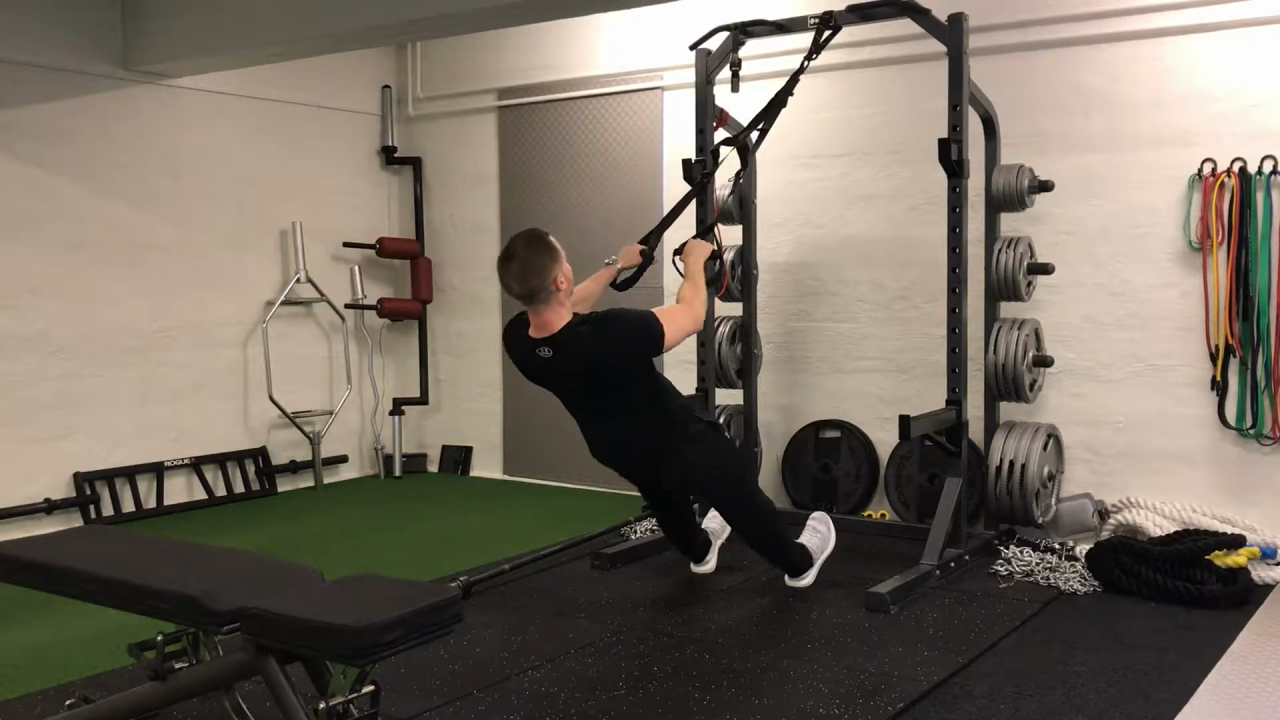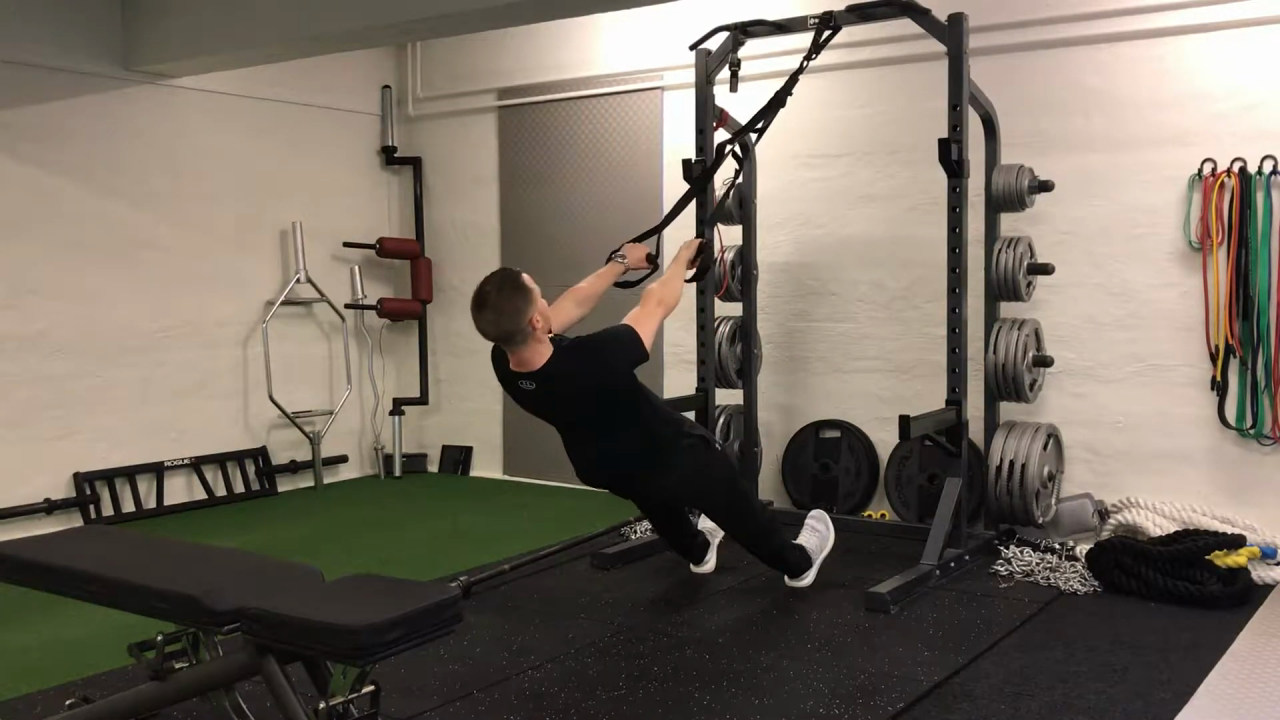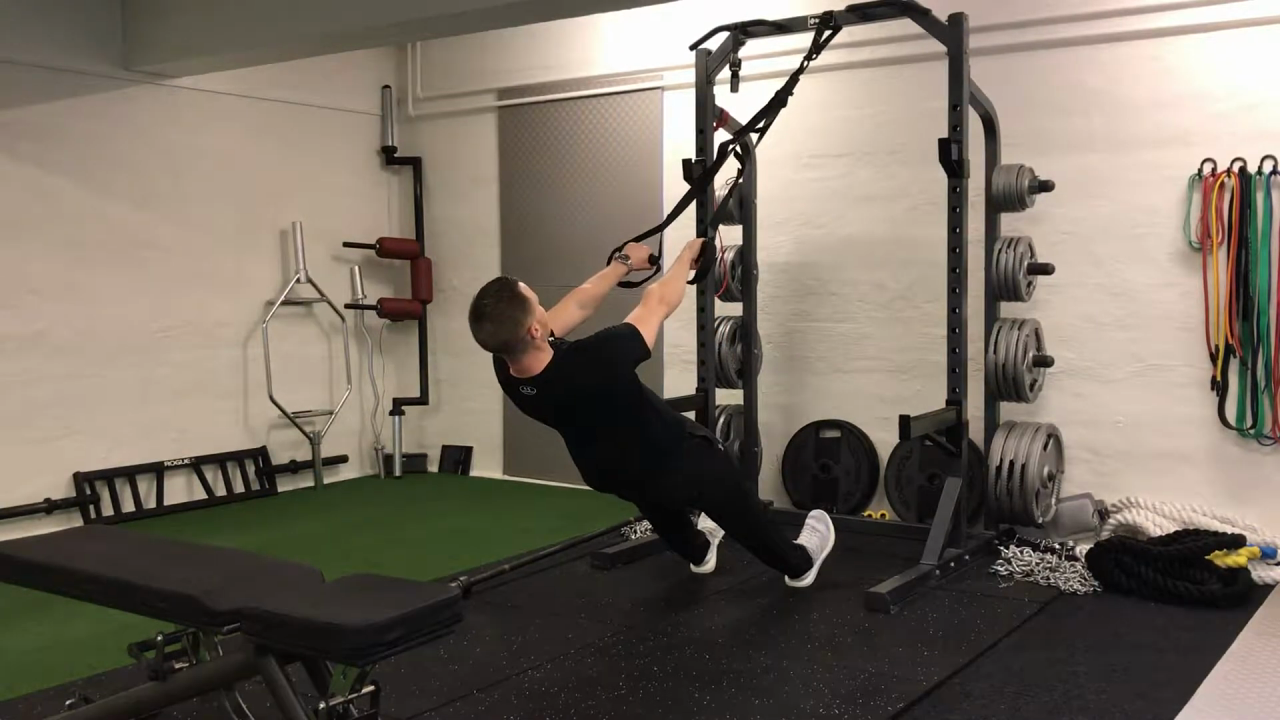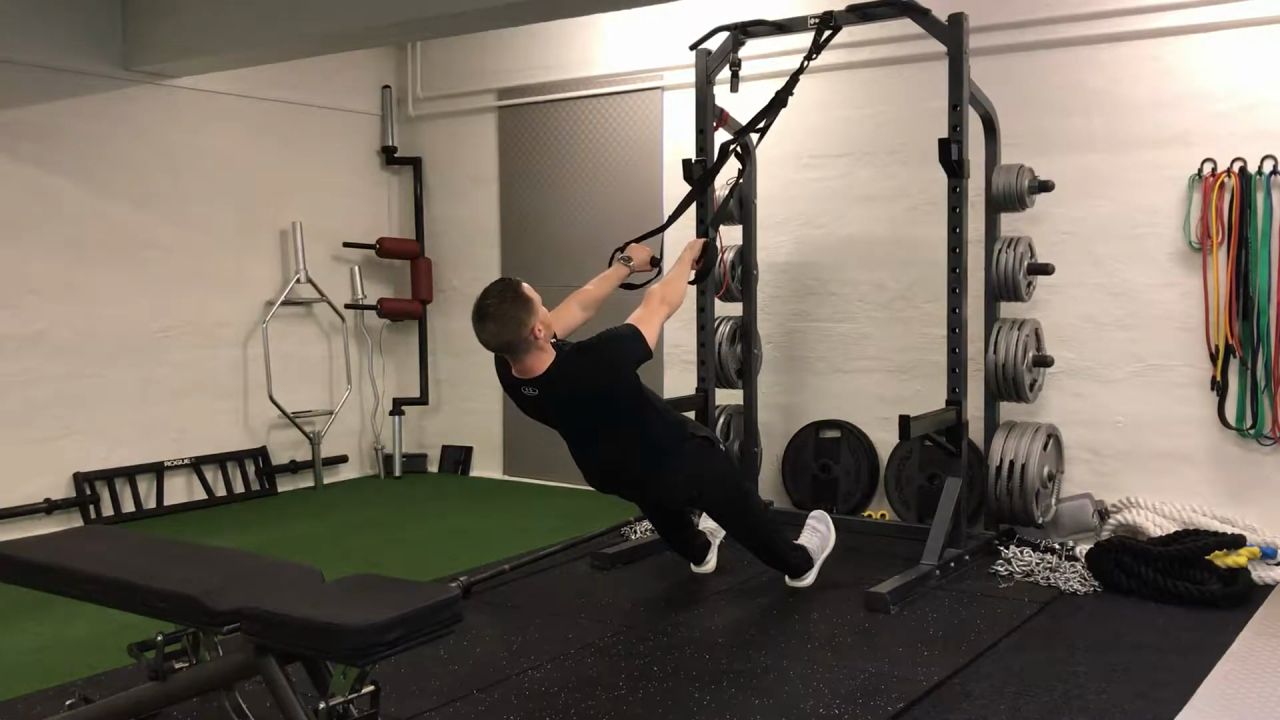
dt=0.4s
person 1, frame 1
left shoulder: (516, 340)
right shoulder: (611, 333)
left elbow: (566, 315)
right elbow: (691, 316)
left wrist: (615, 266)
right wrist: (695, 261)
left hip: (621, 452)
right hip: (682, 445)
left knee: (662, 488)
right knee: (737, 496)
left ankle: (699, 550)
right ankle: (799, 562)
person 1, frame 2
left shoulder: (504, 364)
right shoulder: (594, 362)
left elbow: (573, 304)
right elbow: (656, 303)
left wrist: (621, 262)
right wrist: (683, 257)
left hip: (611, 470)
right hip: (674, 461)
right knee: (733, 506)
left ankle: (698, 551)
right ankle: (798, 563)
person 1, frame 3
left shoulder: (507, 370)
right shoulder: (593, 366)
left elbow: (578, 304)
right elbow: (657, 302)
left wrist: (625, 262)
right wrist: (687, 255)
left hip: (613, 474)
right hip: (678, 464)
right knee: (735, 507)
left ankle: (698, 551)
right ankle: (798, 564)
person 1, frame 4
left shoulder: (508, 371)
right shoulder: (596, 367)
left elbow: (579, 306)
right elbow: (658, 303)
left wrist: (626, 263)
right wrist: (687, 256)
left hip: (615, 474)
right hip: (680, 463)
right knee: (735, 505)
left ankle: (698, 551)
right ankle: (798, 563)
